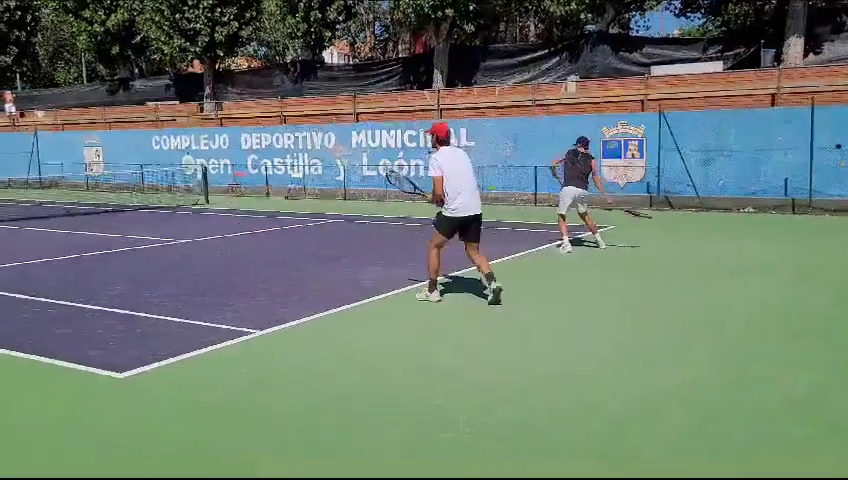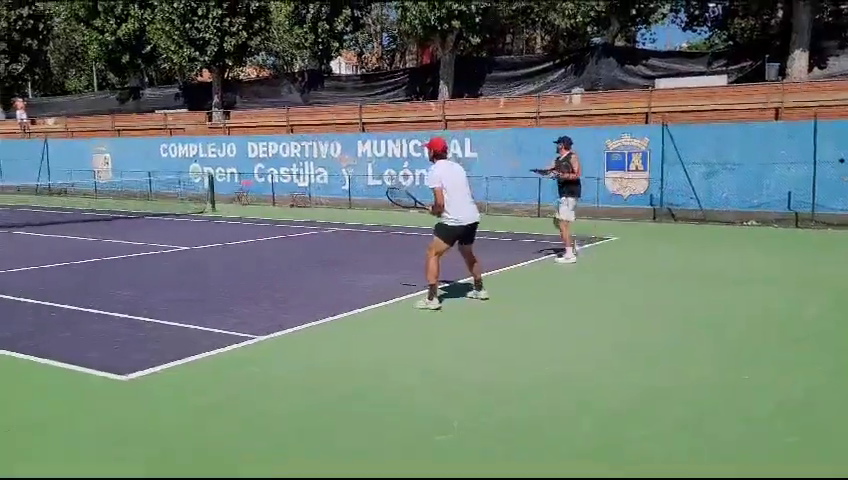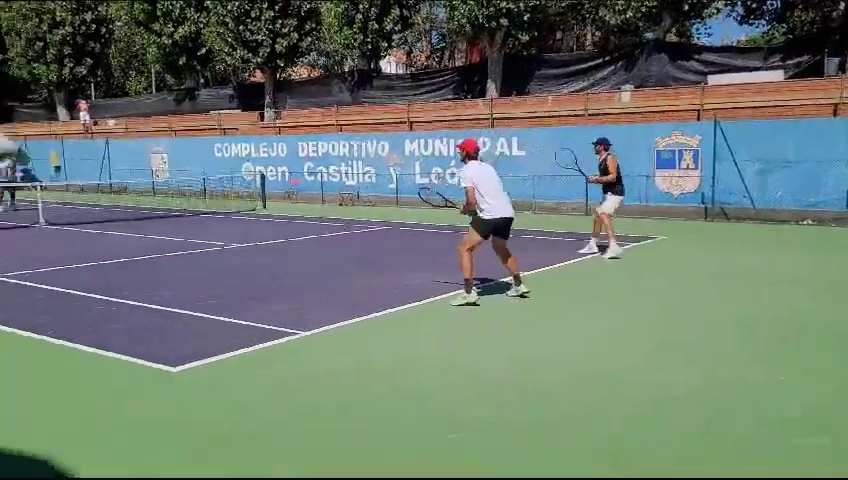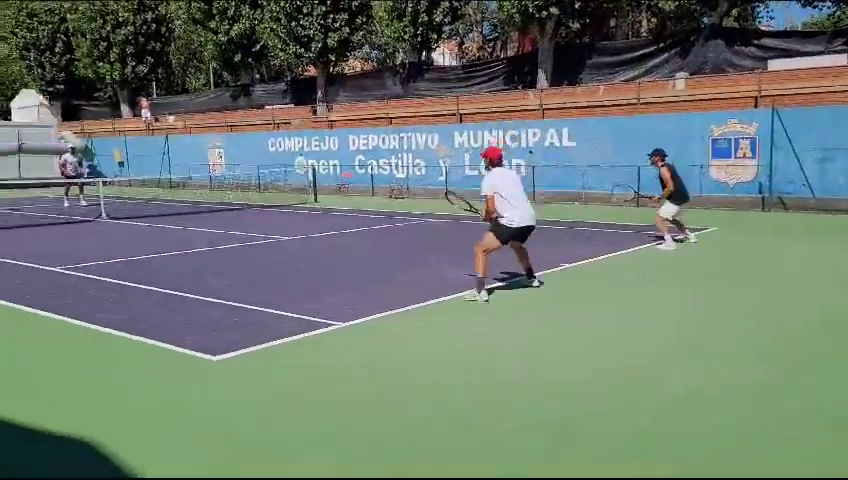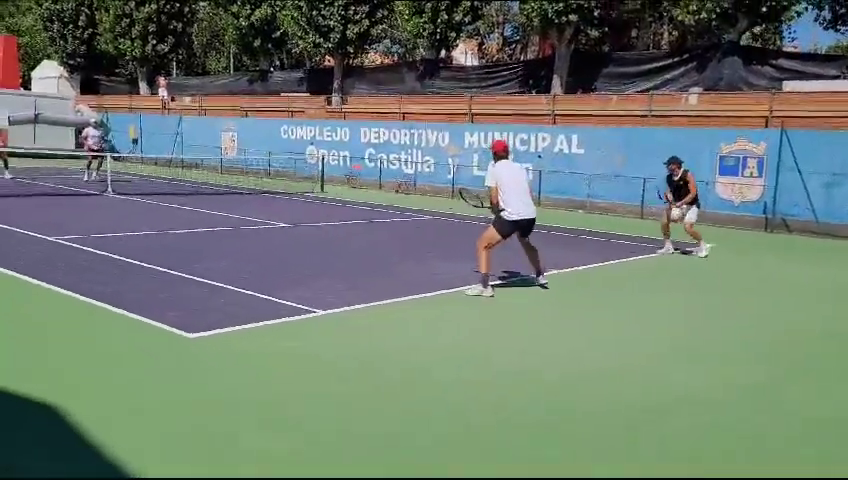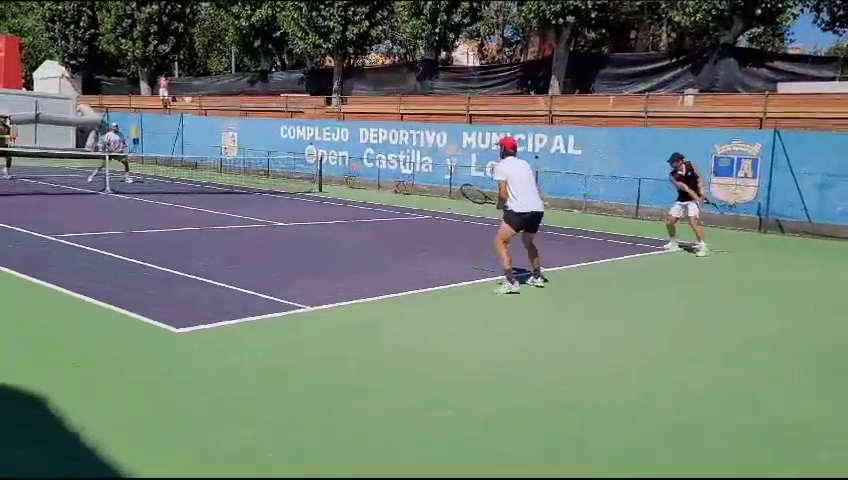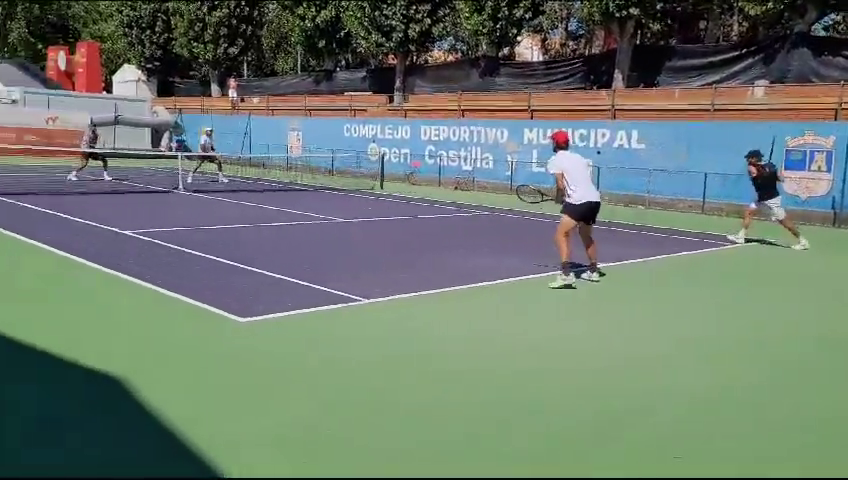
dt=0.4s
person 1, frame 1
left shoulder: (437, 158)
right shoulder: (461, 154)
left elbow: (438, 193)
left wrist: (432, 198)
left hip: (453, 212)
right hip: (474, 210)
left knee: (434, 247)
right knee: (473, 251)
left ankle: (432, 290)
right ankle: (491, 282)
person 1, frame 2
left shoulder: (435, 170)
right shoulder: (458, 167)
left elbow: (440, 203)
left wrist: (434, 210)
left hip: (453, 221)
right hip: (472, 217)
left knee: (433, 254)
right knee: (467, 253)
left ankle: (432, 298)
right ankle: (479, 289)
person 1, frame 3
left shoulder: (466, 171)
right shoulder: (488, 167)
left elbow: (472, 201)
left wrist: (465, 209)
right wrist: (473, 208)
left hip: (490, 216)
right hip: (507, 213)
left knee: (464, 249)
right knee: (501, 249)
left ankle: (469, 292)
right ankle: (518, 285)
person 1, frame 4
left shoulder: (489, 178)
right shoulder: (512, 173)
left elbow: (490, 209)
left wrist: (486, 217)
right wrist: (494, 215)
left hip: (511, 223)
right hip: (530, 221)
left knee: (480, 250)
right knee: (516, 245)
left ankle: (480, 291)
right ankle: (531, 278)
person 1, frame 5
left shoulder: (493, 170)
right shoulder: (520, 168)
left elbow: (494, 200)
left wrist: (495, 210)
left hip: (510, 217)
right hip: (530, 215)
left knee: (483, 245)
right knee: (525, 242)
left ankle: (484, 286)
right ankle: (540, 276)
person 1, frame 6
left shoulder: (501, 165)
right shoulder: (525, 164)
left elbow: (502, 193)
left wrist: (500, 204)
left hip: (519, 210)
right hip: (538, 209)
left knee: (500, 242)
right knee: (528, 242)
left ankle: (511, 282)
right ankle: (537, 277)
person 1, frame 7
left shoulder: (555, 159)
right shoulder: (579, 158)
left elbow: (560, 185)
left wrist: (558, 198)
right wrist: (565, 197)
left hip: (579, 202)
right hip: (594, 199)
left knee: (561, 235)
right knee: (585, 234)
left ankle: (566, 274)
right ankle: (593, 271)
